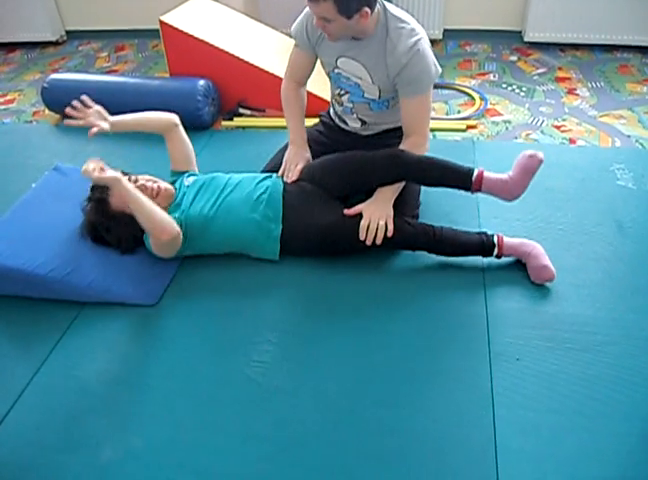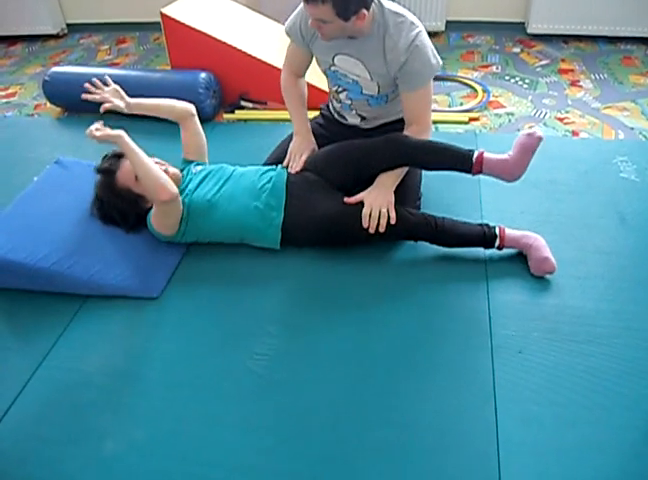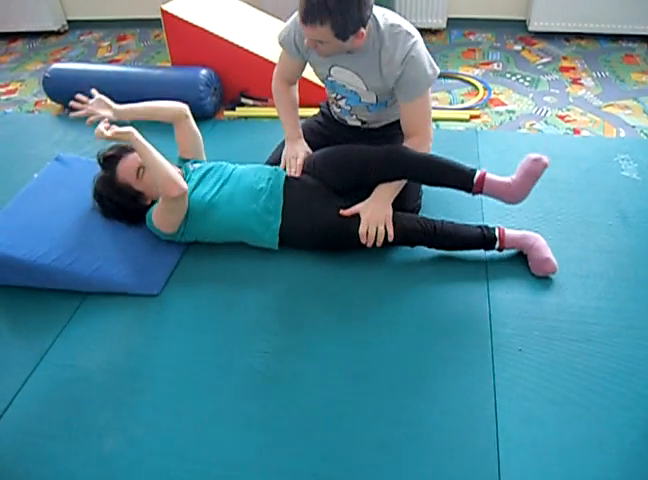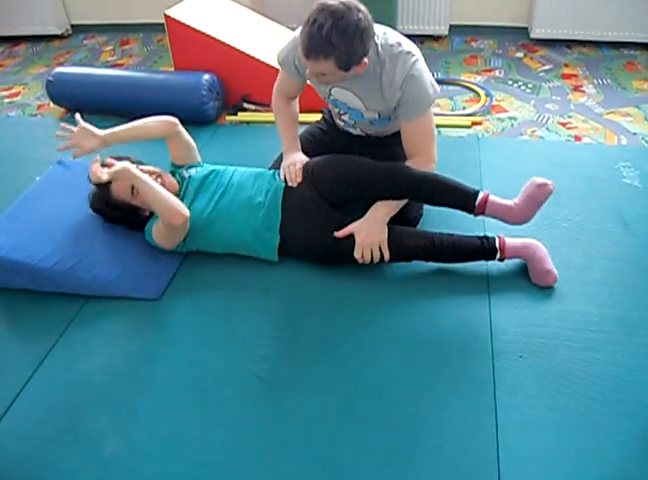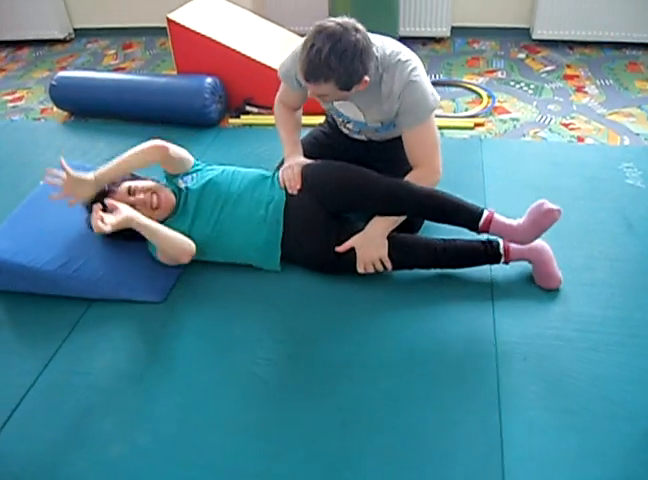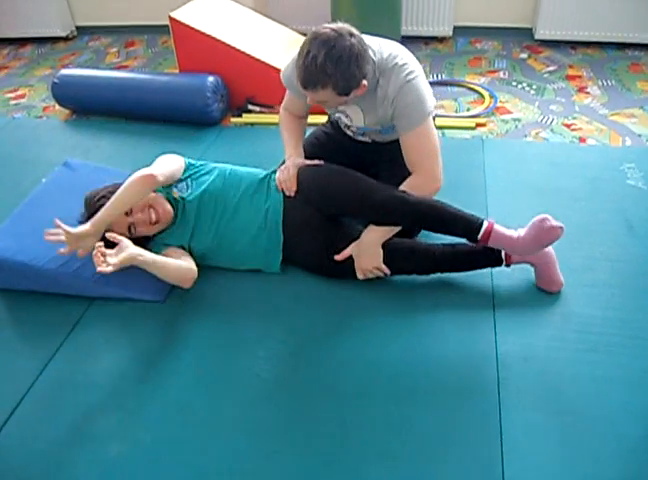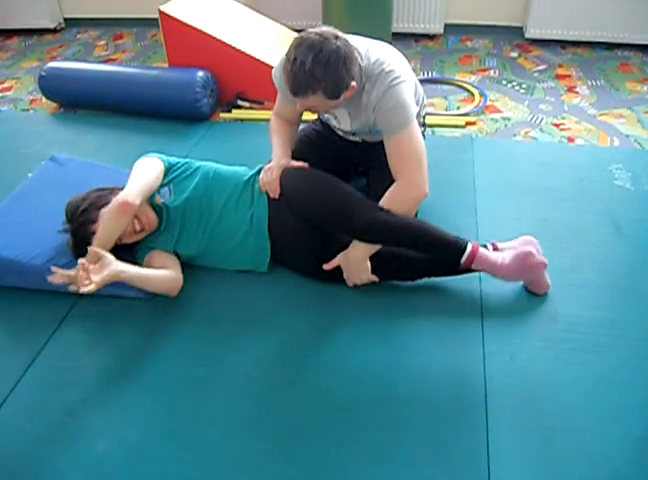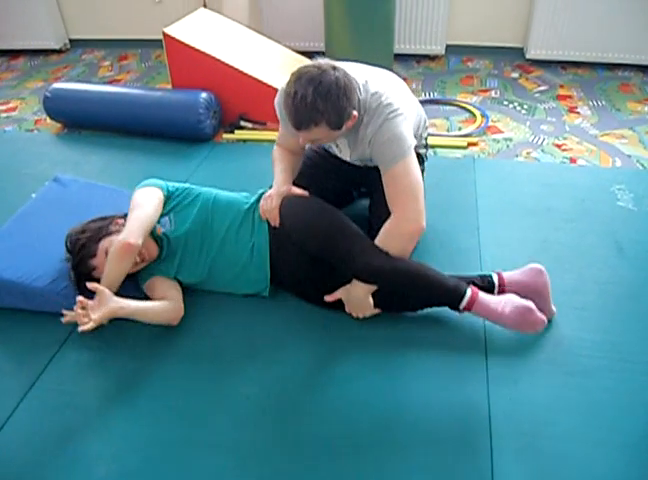
dt=0.2s
person 1, frame 1
left shoulder: (182, 177)
right shoulder: (161, 237)
left elbow: (170, 121)
right elbow: (167, 232)
left wrist: (111, 122)
right wrist: (112, 185)
left hip: (292, 185)
right hip: (296, 231)
left knee: (392, 162)
right knee: (403, 233)
left ankle: (498, 182)
right ankle: (506, 246)
person 1, frame 2
left shoulder: (190, 169)
right shoulder: (163, 221)
left elbow: (187, 112)
right elbow: (164, 194)
left wrist: (127, 104)
right wrist: (123, 139)
left hip: (297, 177)
right hip: (298, 221)
left knee: (392, 145)
right knee: (404, 223)
left ankle: (498, 163)
right ankle: (507, 238)
person 1, frame 3
left shoulder: (189, 166)
right shoulder: (164, 219)
left elbow: (180, 111)
right elbow: (173, 190)
left wrist: (119, 112)
right wrist: (130, 133)
left hip: (298, 177)
right hip: (295, 225)
left knee: (392, 157)
right knee: (405, 230)
left ankle: (500, 184)
right ankle: (507, 238)
person 1, frame 4
left shoulder: (185, 171)
right shoulder: (161, 232)
left elbow: (170, 124)
right elbow: (178, 215)
left wrist: (101, 137)
right wrist: (123, 169)
left hip: (296, 184)
right hip: (294, 236)
left knee: (393, 176)
right knee: (403, 245)
left ankle: (502, 207)
right ankle: (508, 248)
person 1, frame 5
left shoulder: (183, 174)
right shoulder: (161, 242)
left elbow: (158, 147)
right elbow: (185, 250)
left wrist: (92, 180)
right wrist: (127, 219)
left hip: (297, 188)
right hip: (295, 243)
left knee: (393, 192)
right knee: (403, 253)
left ankle: (508, 227)
right ankle: (511, 251)
person 1, frame 6
left shoulder: (173, 175)
right shoulder: (162, 245)
left elbow: (146, 176)
right elbow: (187, 275)
left wrist: (90, 226)
right wrist: (129, 254)
left hip: (295, 191)
right hip: (295, 245)
left knee: (386, 202)
right knee: (404, 259)
left ankle: (508, 238)
right ankle: (511, 256)
person 1, frame 7
left shoulder: (153, 169)
right shoulder: (149, 250)
left elbow: (126, 201)
right elbow: (171, 283)
left wrist: (88, 253)
right wrist: (113, 270)
left hip: (279, 193)
right hip: (280, 246)
left knee: (367, 221)
right knee: (391, 265)
left ankle: (490, 255)
right ankle: (497, 258)
person 1, frame 8
left shoulder: (149, 193)
right shoulder: (155, 275)
left elbow: (131, 240)
right elbow: (171, 311)
left wrist: (103, 294)
right wrist: (111, 307)
left hip: (279, 219)
right hip: (280, 272)
left knee: (367, 264)
right knee: (386, 298)
left ankle: (496, 292)
right ankle: (502, 286)
person 2, frame 1
left shoulder: (409, 45)
right shoulder: (314, 21)
left elbow: (416, 137)
right elbow: (293, 83)
left wrist: (383, 198)
right wrist: (297, 145)
left hip: (390, 135)
right hip: (337, 127)
left knee: (394, 219)
person 2, frame 2
left shoulder: (408, 39)
left elbow: (419, 127)
right elbow: (291, 75)
left wrist: (385, 186)
right wrist: (302, 135)
left hip: (391, 129)
right hip: (336, 121)
left knee: (394, 216)
person 2, frame 3
left shoulder: (404, 48)
right shoulder: (304, 26)
left elbow: (419, 139)
right elbow: (283, 81)
left wrist: (381, 198)
right wrist: (294, 139)
left hip: (390, 128)
right hip: (336, 121)
left knee: (398, 212)
person 2, frame 4
left shoulder: (405, 67)
right shoulder: (304, 45)
left elbow: (422, 160)
right elbow: (283, 96)
left wrist: (377, 219)
right wrist: (291, 150)
left hip: (392, 137)
right hip: (338, 129)
left knee: (400, 220)
person 2, frame 5
left shoulder: (405, 77)
right shoulder: (306, 58)
left elbow: (428, 171)
right elbow: (285, 105)
left wrist: (376, 231)
right wrist: (293, 155)
left hip: (395, 141)
right hip: (341, 132)
left knee: (402, 225)
person 2, frame 6
left shoulder: (402, 82)
right shoulder: (308, 65)
left elbow: (429, 178)
right elbow: (291, 112)
right wrist: (293, 157)
left hip: (397, 140)
right hip: (344, 132)
left knee: (402, 227)
right knee: (284, 190)
left ankle: (373, 176)
right ankle: (363, 173)
person 2, frame 7
left shoulder: (388, 86)
right shoulder: (295, 69)
left elbow: (414, 186)
right elbow: (282, 118)
left wrist: (359, 251)
right wrist: (279, 159)
left hip: (388, 137)
right hip: (335, 131)
right knee: (272, 189)
left ankle: (366, 173)
right ankle: (355, 171)
person 2, frame 8
left shoulder: (386, 119)
right shoulder: (293, 95)
left elbow: (412, 223)
right elbow: (286, 148)
right wrist: (280, 186)
left hip: (394, 149)
right hip: (336, 155)
right knee: (280, 211)
right ankle: (356, 190)
